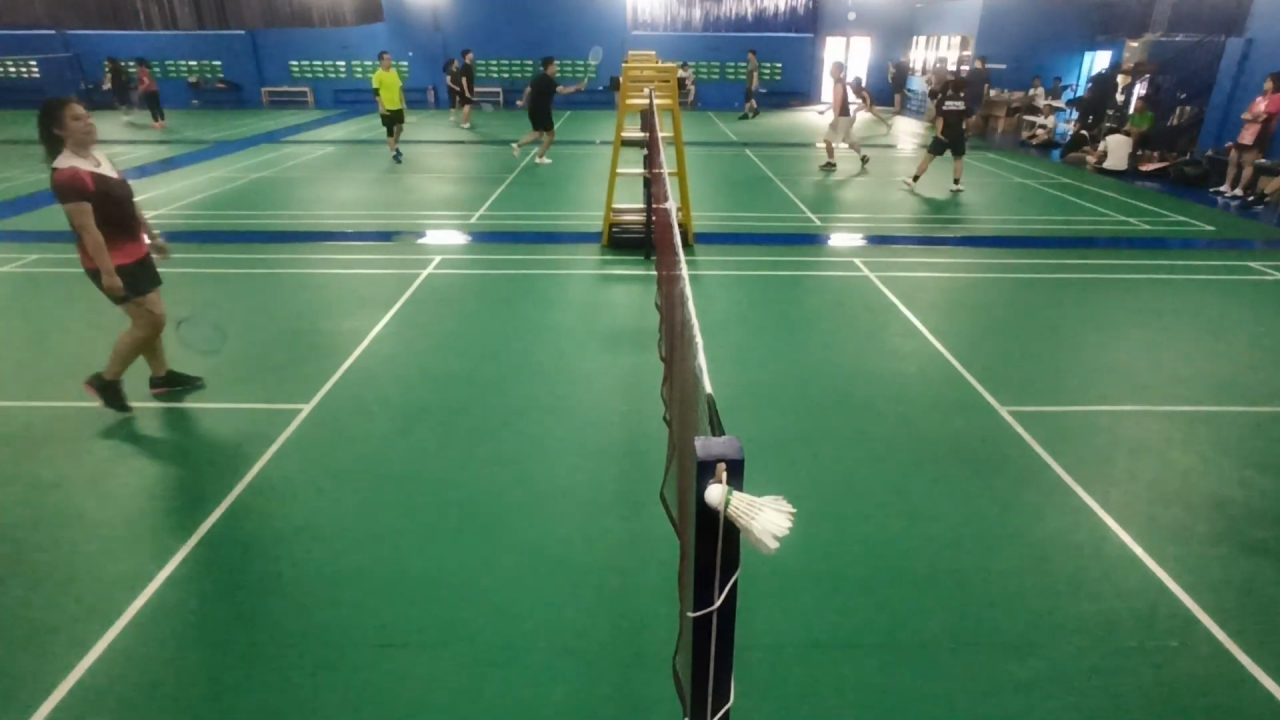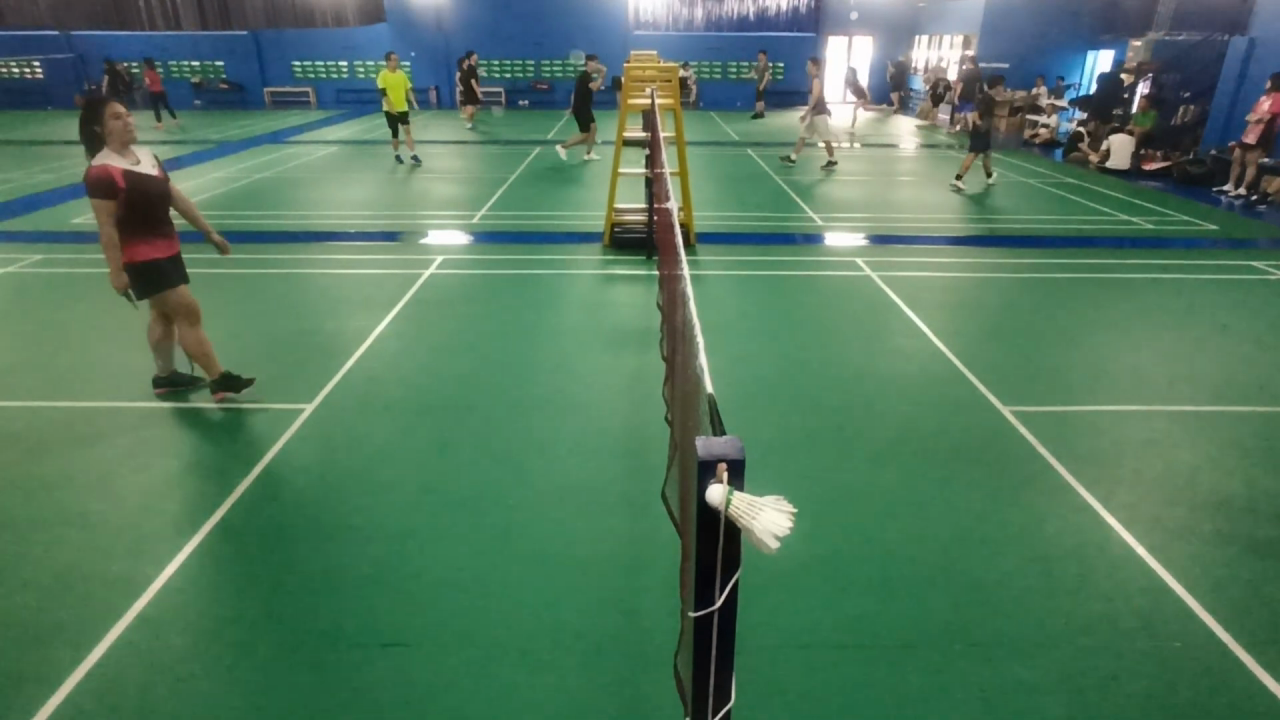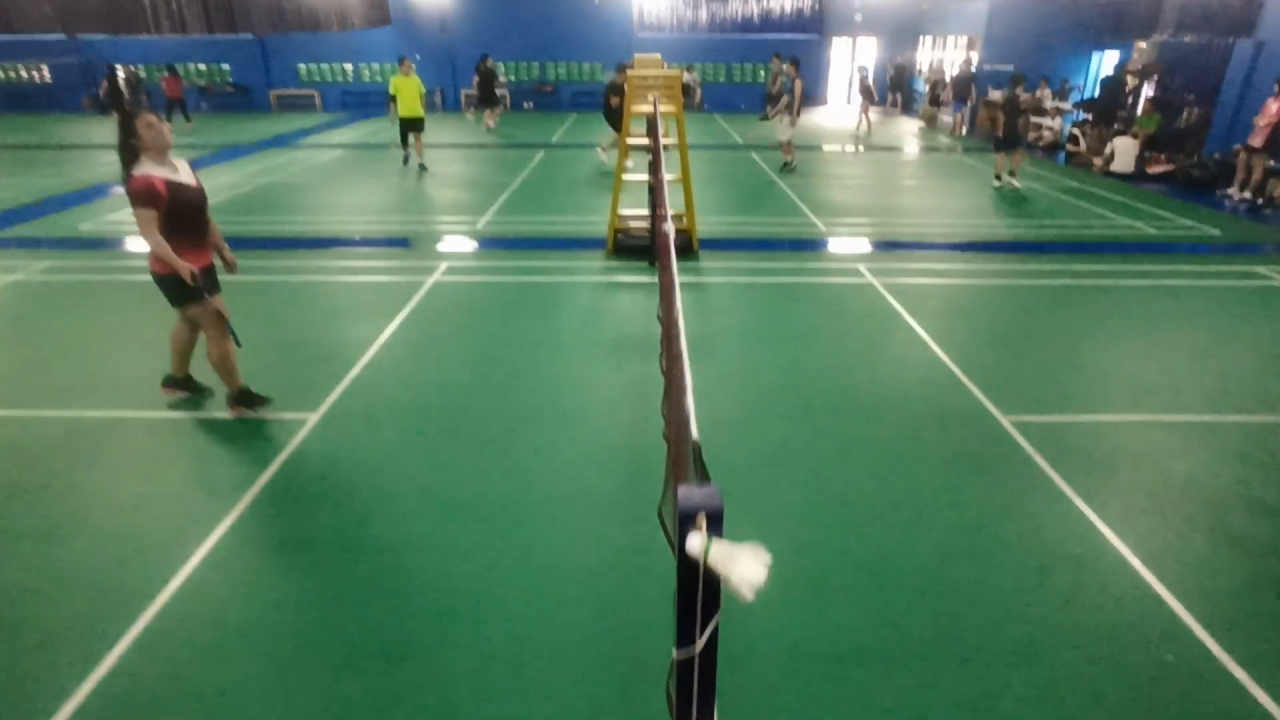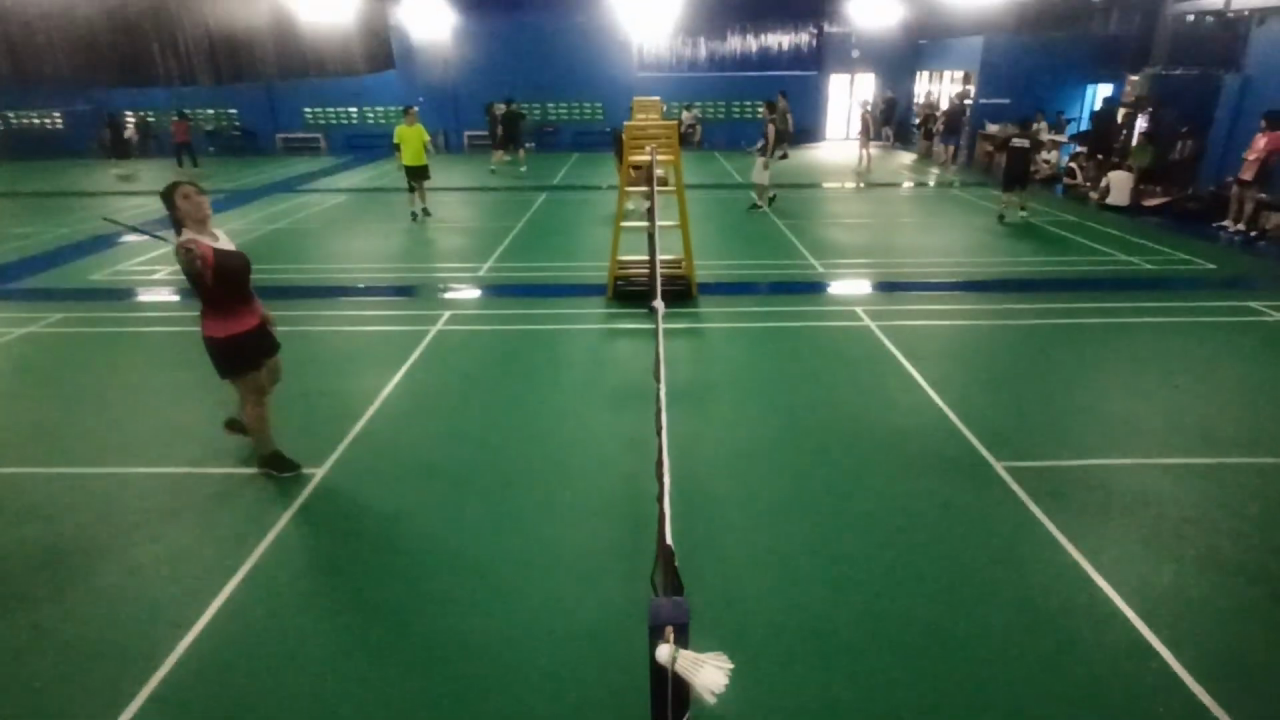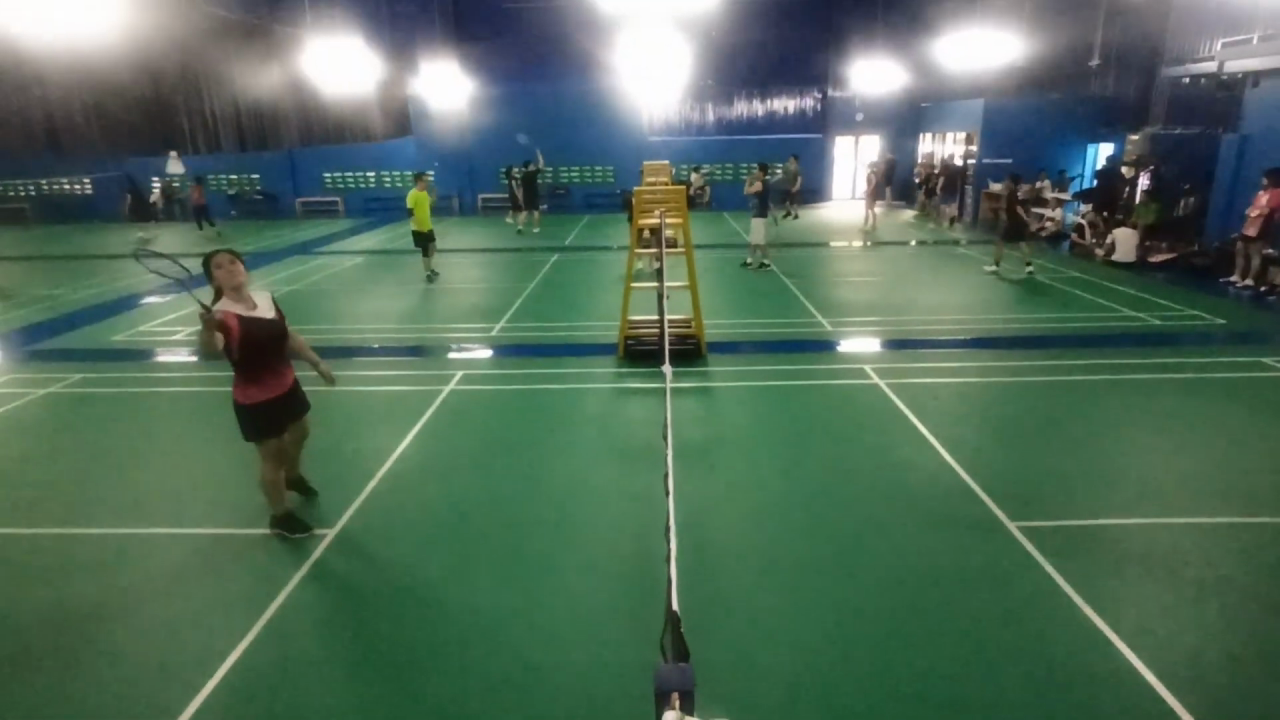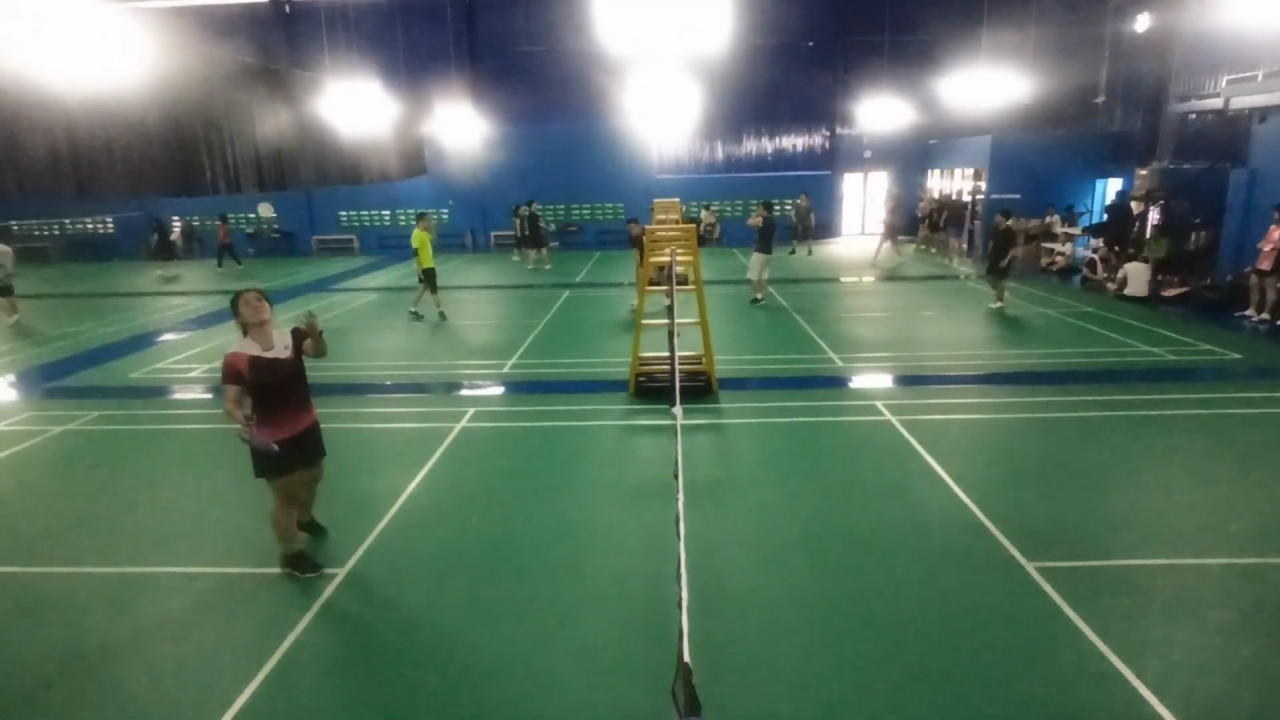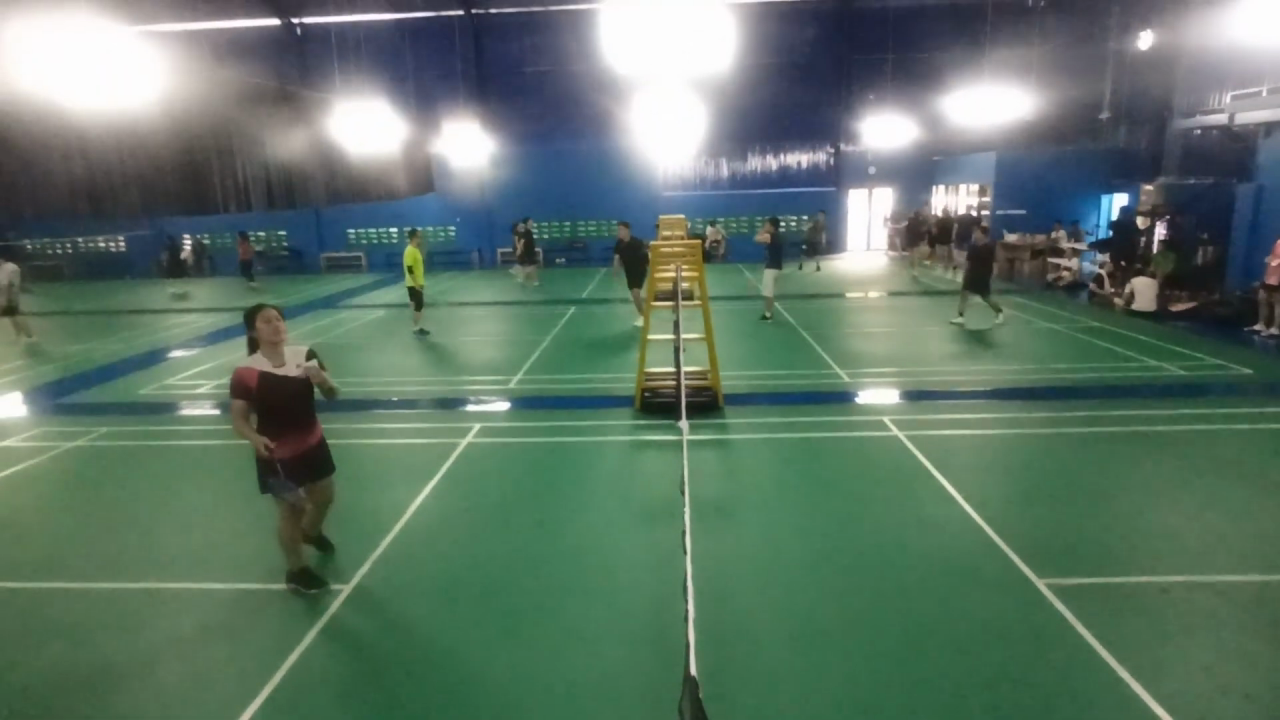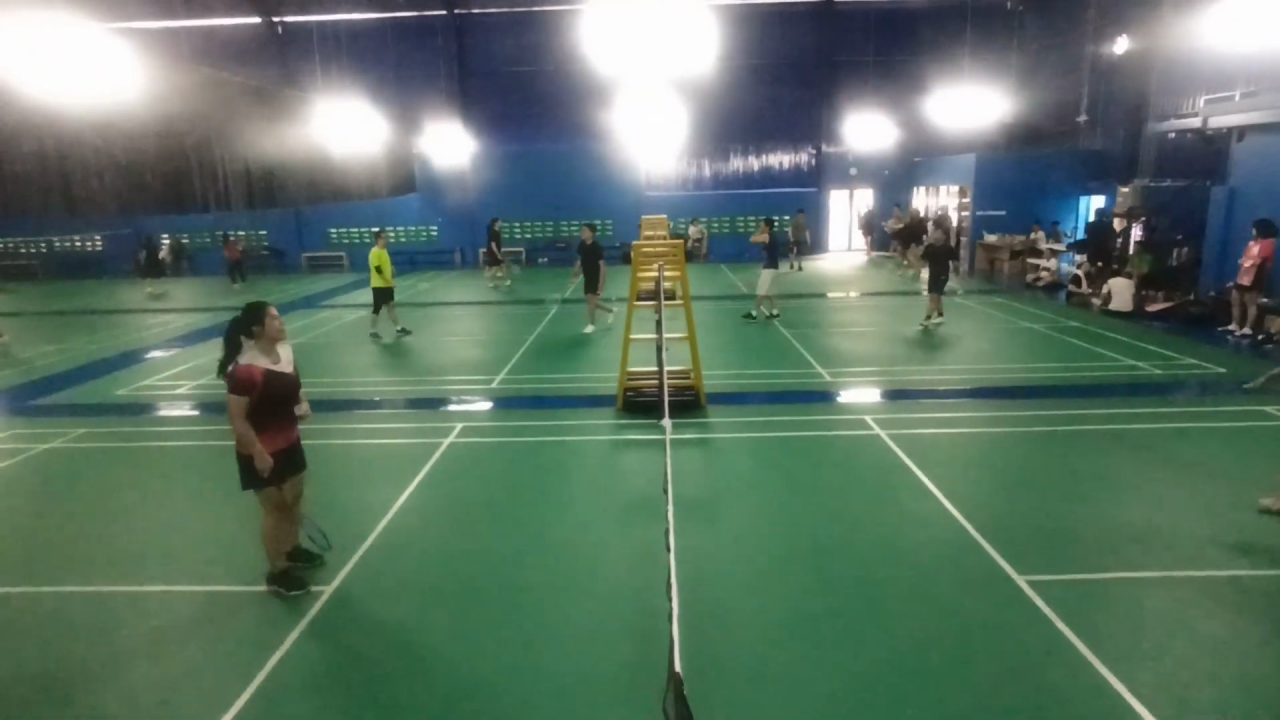
dt=0.4s
person 1, frame 1
left shoulder: (99, 158)
right shoulder: (68, 176)
left elbow: (127, 205)
right elbow: (87, 229)
left wrist: (152, 236)
right wrist: (107, 272)
left hip: (135, 252)
right hip: (112, 264)
left knee: (153, 316)
right knee: (150, 321)
left ankle: (162, 376)
right ankle: (107, 380)
person 1, frame 2
left shoulder: (147, 157)
right shoulder: (101, 173)
left elbow: (176, 198)
right elbow: (107, 227)
left wrist: (210, 232)
right wrist: (116, 271)
left hip: (167, 250)
right hip: (142, 259)
left knee: (164, 313)
right knee: (189, 314)
left ankle: (165, 376)
right ankle: (220, 380)
person 1, frame 3
left shoulder: (183, 165)
right shoulder: (142, 181)
left elbow: (204, 213)
right elbow: (150, 232)
left wrist: (223, 248)
right wrist: (178, 264)
left hip: (200, 260)
right hip: (176, 270)
left knee: (191, 319)
right knee: (217, 325)
left ankle: (177, 377)
right ankle: (238, 394)
person 1, frame 4
left shoulder: (221, 236)
right shoulder: (190, 245)
right elbow: (192, 267)
left wrist: (258, 309)
right wrist: (188, 258)
left hip: (250, 324)
right hip: (225, 333)
left knee: (272, 375)
right knee: (255, 391)
left ankle: (243, 420)
right ankle: (267, 456)
person 1, frame 5
left shoulder: (267, 299)
right shoulder: (222, 316)
left elbow: (289, 338)
right elbow: (212, 349)
left wrist: (318, 364)
right wrist: (207, 329)
left hip: (286, 386)
right hip: (255, 400)
left knee: (299, 434)
right knee: (273, 456)
left ankle: (292, 475)
right ankle: (280, 517)
person 1, frame 6
left shoulder: (293, 337)
right shoulder: (236, 358)
left elbow: (319, 351)
right elbow: (231, 402)
left wrist: (315, 334)
right wrist: (238, 415)
left hip: (306, 427)
right hip: (270, 439)
left knee: (312, 478)
right knee: (285, 495)
left ankle: (304, 518)
right ankle: (291, 555)
person 1, frame 7
left shoulder: (304, 356)
right shoulder: (246, 373)
left elbow: (332, 394)
right elbow: (238, 418)
left wrist: (324, 382)
right wrist: (254, 438)
left hip: (313, 444)
right hip: (277, 455)
left knee: (324, 497)
right knee: (292, 510)
left ankle: (311, 531)
right ankle: (296, 571)
person 1, frame 8
left shoulder: (287, 352)
right shoulder: (245, 370)
right elbow: (236, 418)
left wrist: (303, 404)
right wrist: (259, 454)
left hip: (289, 442)
right hip: (261, 453)
left knee: (294, 498)
right knee: (276, 509)
left ankle: (291, 549)
right ankle: (278, 573)
